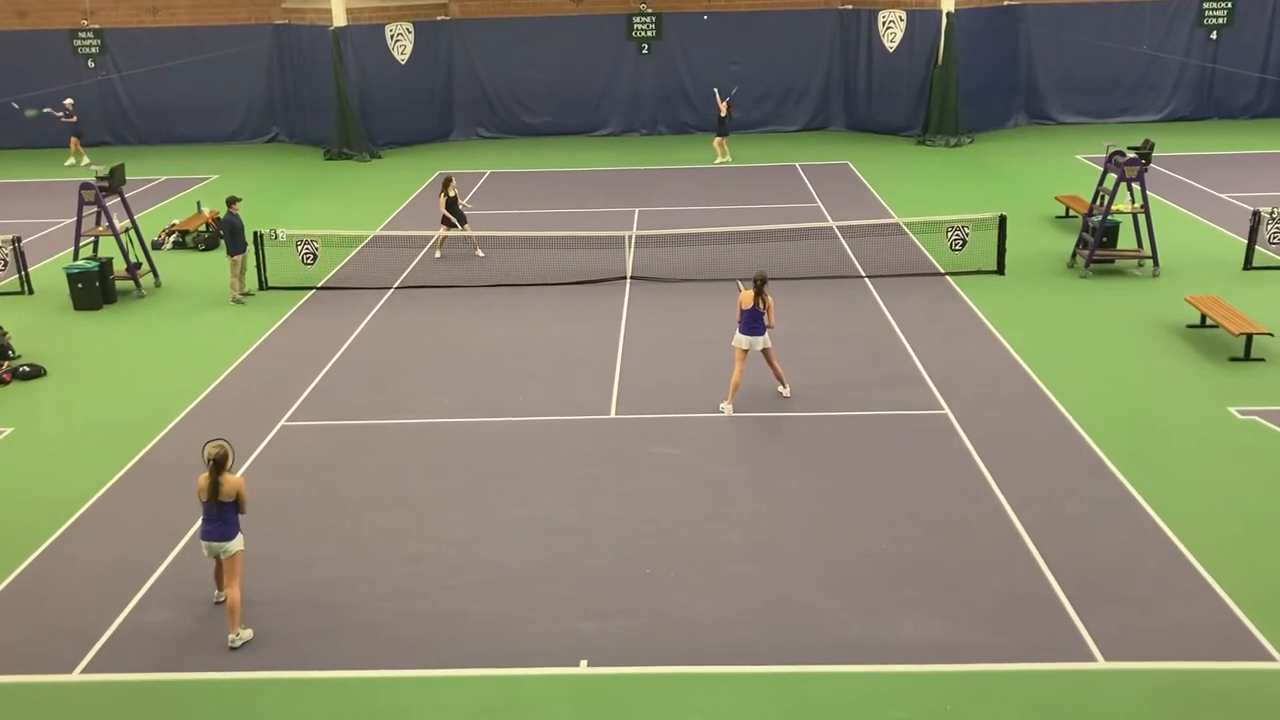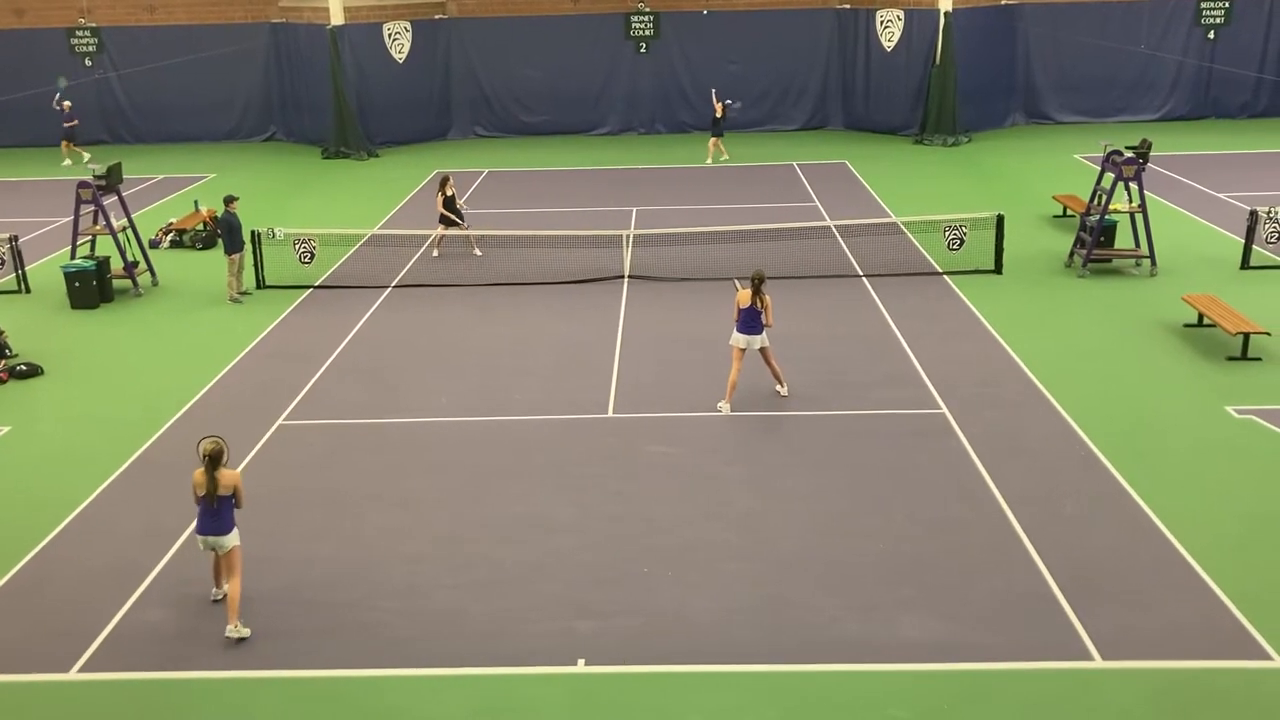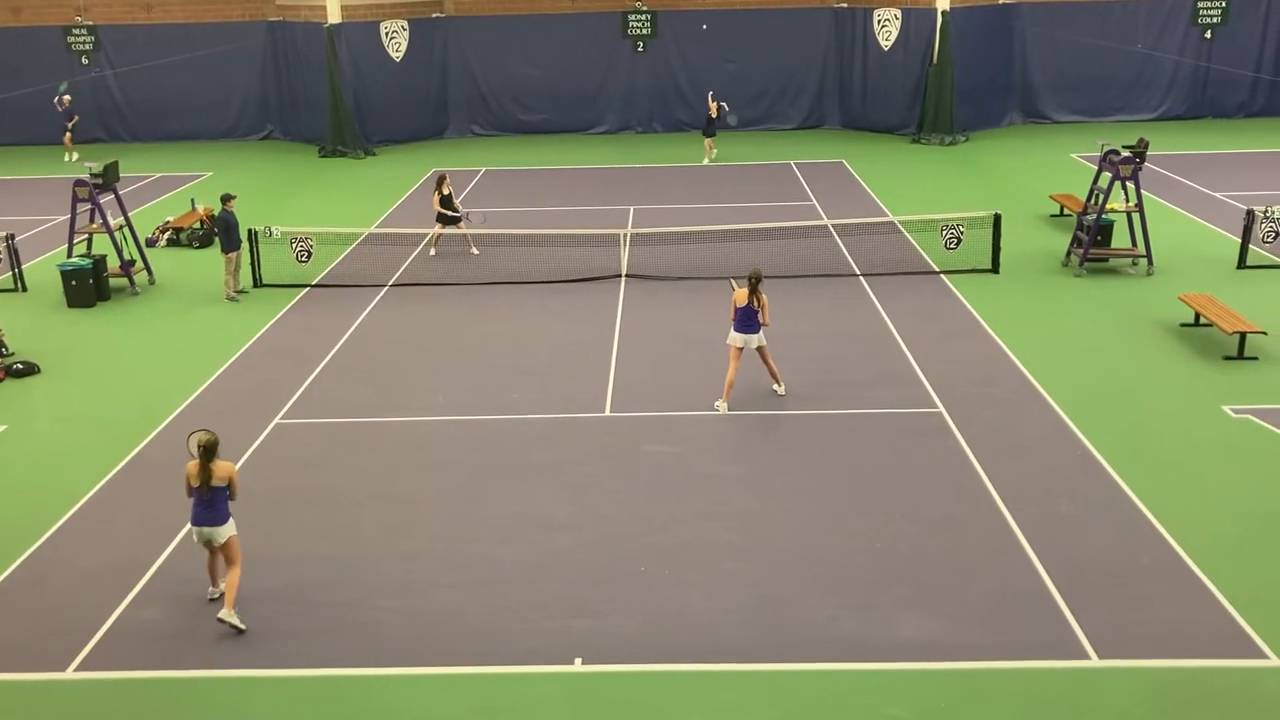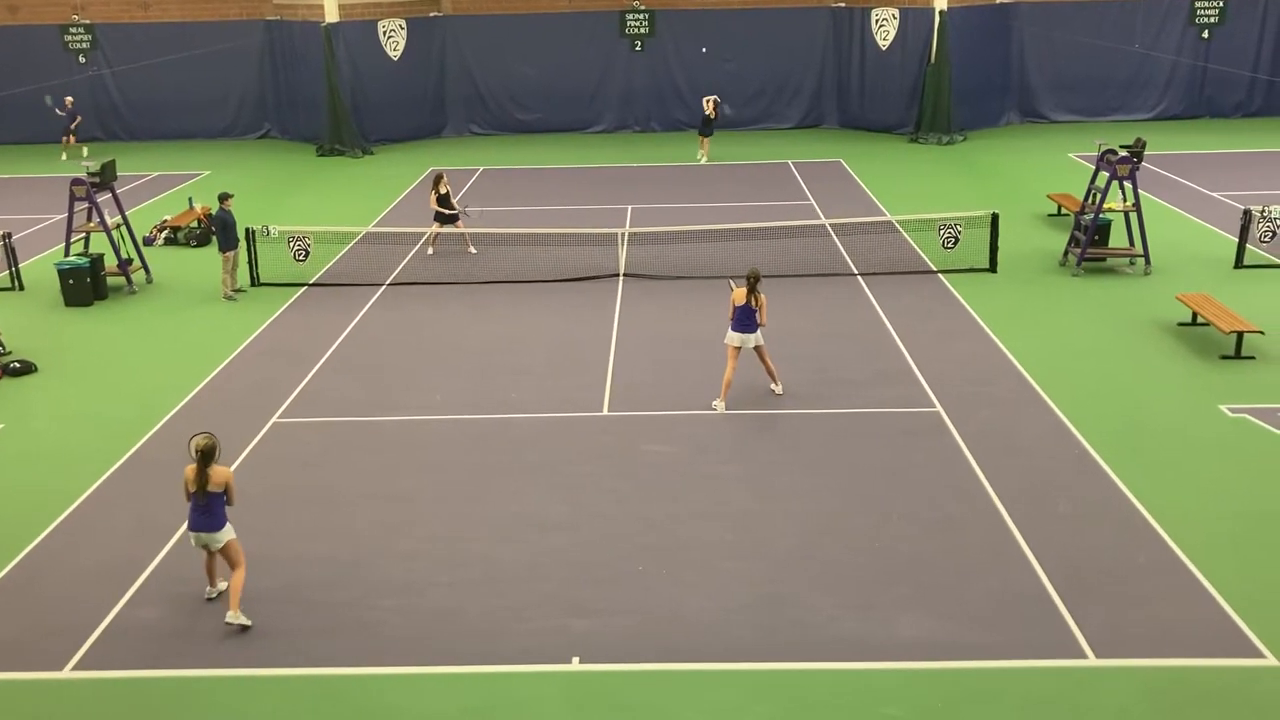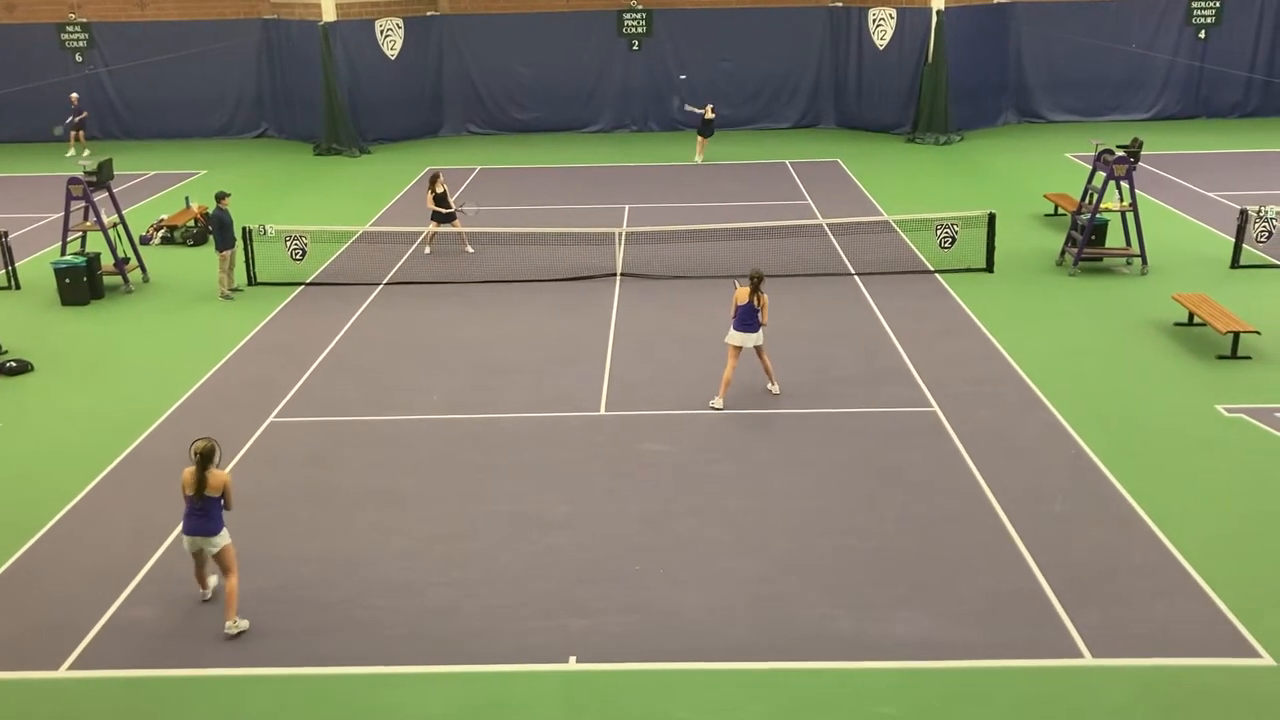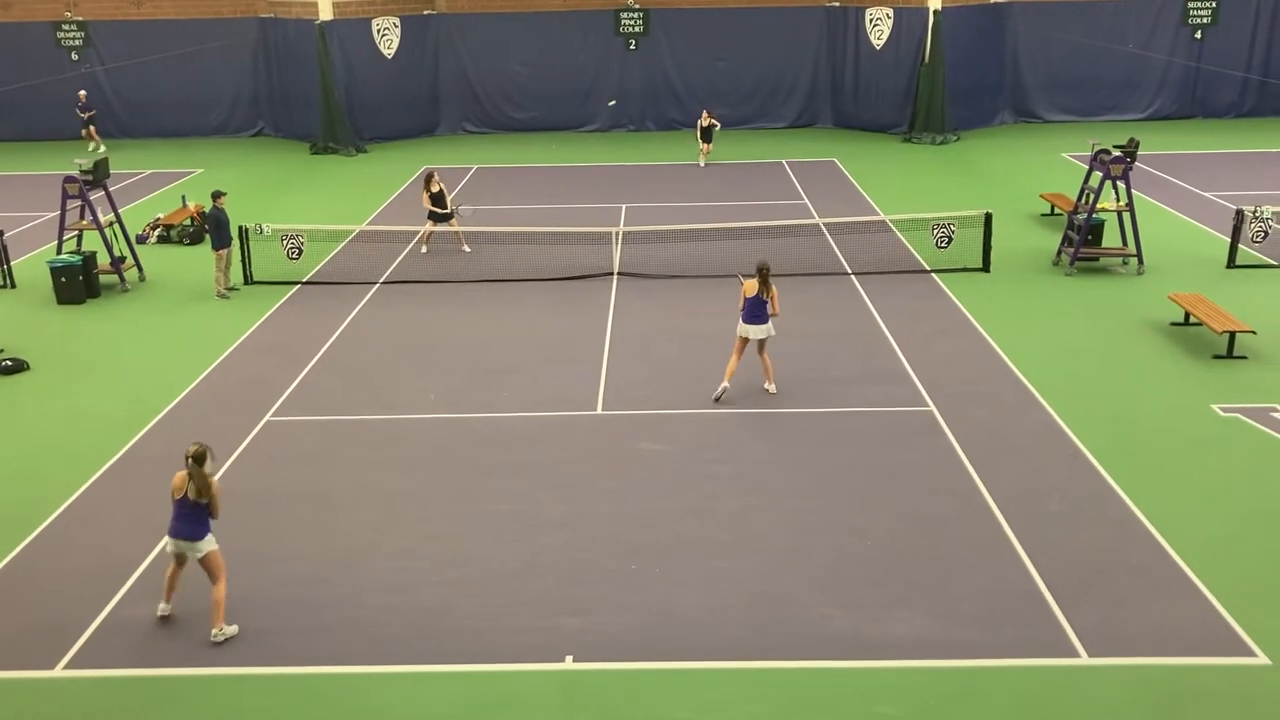
dt=0.2s
person 1, frame 1
left shoulder: (202, 481)
right shoulder: (236, 482)
right elbow: (243, 510)
left hip: (207, 537)
right hip: (229, 538)
left knee: (220, 560)
right knee: (234, 584)
left ankle: (221, 592)
right ankle: (235, 634)
person 1, frame 2
left shoulder: (197, 476)
right shoulder: (233, 477)
right elbow: (239, 505)
left hip: (203, 533)
right hip: (225, 533)
left knee: (219, 554)
right knee: (234, 577)
left ankle: (219, 589)
right ankle: (233, 626)
person 1, frame 3
left shoulder: (191, 468)
right shoulder: (228, 468)
right elbow: (234, 497)
left hip: (198, 525)
right hip: (220, 524)
left knee: (213, 551)
right knee: (234, 566)
left ankle: (215, 588)
right ankle: (227, 610)
person 1, frame 4
left shoulder: (189, 472)
right shoulder: (225, 474)
right elbow: (230, 502)
left hip: (195, 529)
right hip: (217, 528)
left knee: (210, 553)
right knee: (239, 567)
left ankle: (213, 587)
right ankle: (233, 613)
person 1, frame 5
left shoulder: (186, 474)
right shoulder: (223, 478)
right elbow: (228, 507)
left hip: (189, 532)
right hip: (213, 534)
left knee: (199, 562)
right knee: (231, 574)
left ankle: (205, 589)
right ankle: (231, 622)
person 1, frame 6
left shoulder: (177, 478)
right shoulder: (210, 485)
left elbow: (175, 505)
right elbow: (215, 515)
left hip: (175, 536)
right hip: (199, 538)
left knee: (177, 564)
right knee: (219, 579)
left ankle: (165, 606)
right ankle: (218, 629)
